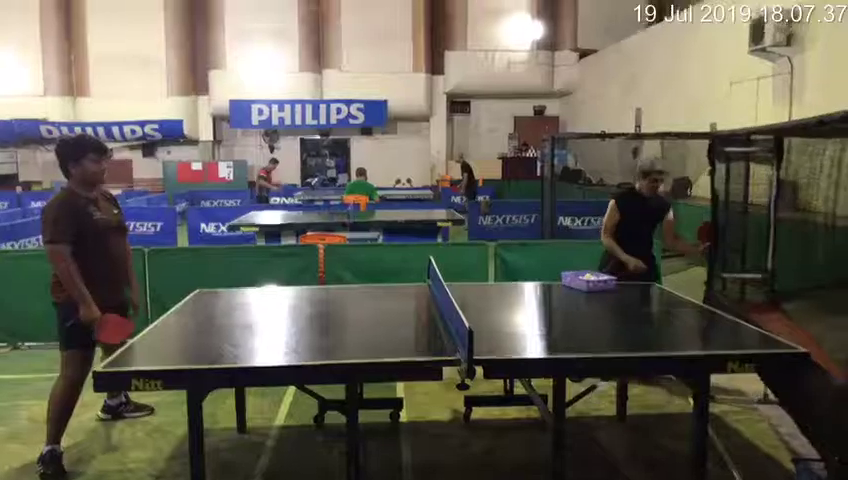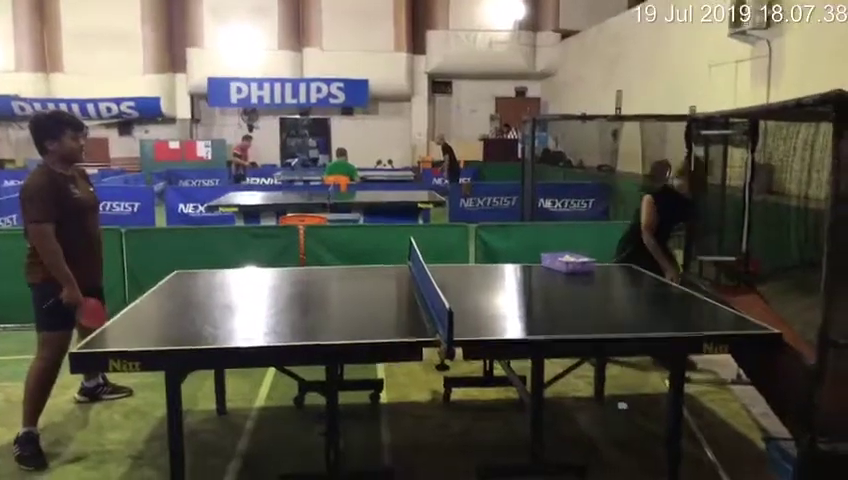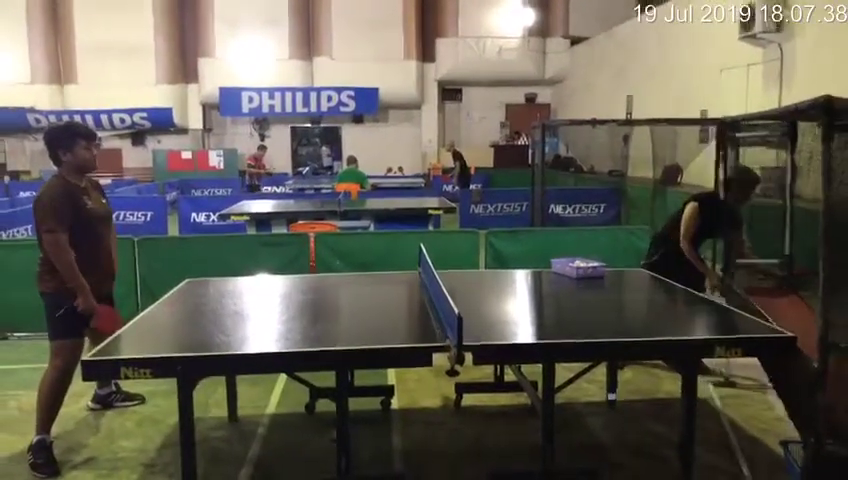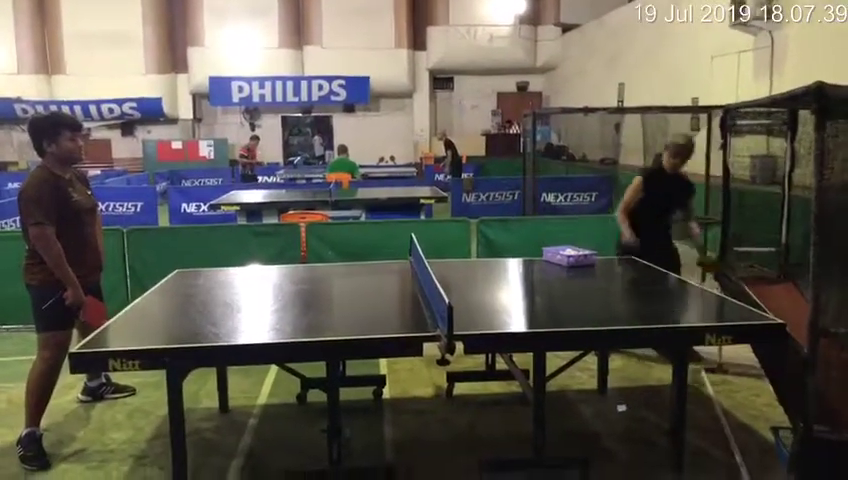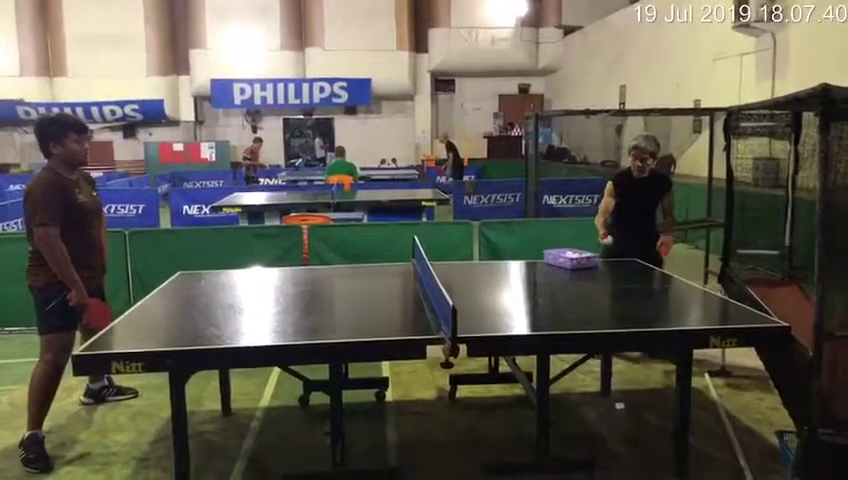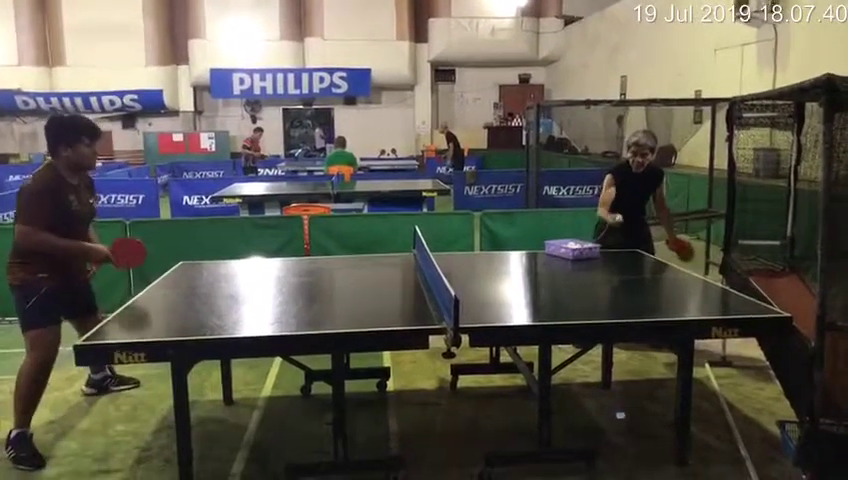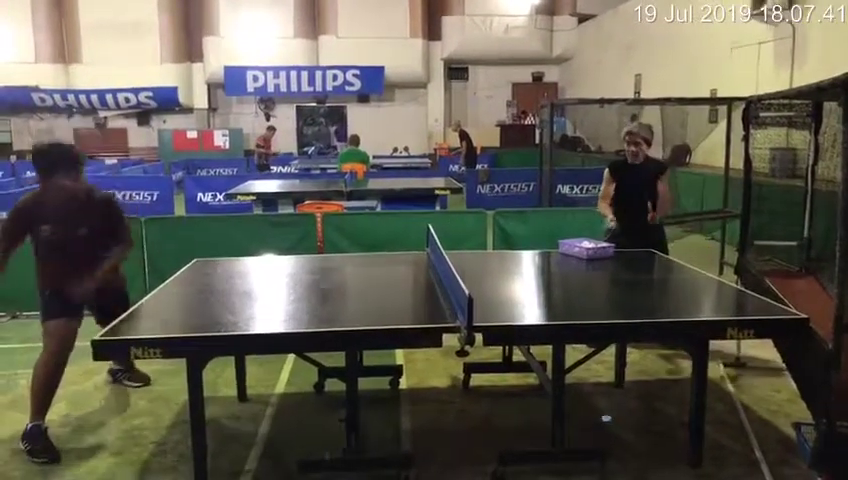
dt=0.7s
person 1, frame 1
left shoulder: (107, 199)
right shoulder: (62, 207)
right elbow: (60, 259)
left wrist: (131, 288)
right wrist: (85, 304)
left hip: (113, 297)
right hip: (80, 304)
left knee: (117, 353)
right knee: (73, 374)
left ankle: (115, 403)
right ankle: (50, 452)
person 1, frame 2
left shoulder: (79, 175)
right shoulder: (41, 184)
right elbow: (43, 239)
right wrist: (68, 285)
left hip: (88, 276)
right hip: (55, 283)
left knee: (94, 331)
right knee: (50, 353)
left ankle: (92, 384)
right ankle: (26, 434)
person 1, frame 3
left shoulder: (93, 187)
right shoulder: (54, 194)
right elbow: (57, 248)
left wrist: (109, 272)
right wrist: (82, 292)
left hip: (98, 285)
right hip: (67, 291)
left knee: (105, 339)
right knee: (63, 361)
left ankle: (105, 392)
right ankle: (40, 442)
person 1, frame 4
left shoulder: (78, 178)
right shoulder: (38, 185)
left elbow: (93, 219)
right elbow: (43, 240)
left wrist: (96, 264)
right wrist: (71, 284)
left hip: (85, 276)
right hip: (53, 283)
left knee: (94, 331)
right knee: (51, 353)
left ankle: (95, 384)
right ankle: (29, 435)
person 1, frame 5
left shoulder: (84, 179)
right shoulder: (45, 186)
right elbow: (47, 240)
left wrist: (100, 267)
right wrist: (74, 286)
left hip: (89, 278)
right hip: (57, 284)
left knee: (98, 334)
right knee: (54, 355)
left ankle: (97, 386)
right ankle: (32, 438)
person 1, frame 6
left shoulder: (84, 181)
right shoulder: (41, 186)
right elbow: (26, 236)
left wrist: (93, 249)
right wrist: (84, 249)
left hip: (70, 273)
right hip: (35, 278)
left knee: (94, 327)
right knee: (42, 353)
left ankle: (99, 376)
right ankle: (18, 436)
person 1, frame 7
left shoulder: (101, 203)
right shoulder: (29, 209)
left elbow: (123, 245)
left wrist: (95, 279)
left hip: (101, 281)
right hip: (58, 285)
right knee: (56, 348)
left ankle: (121, 367)
right ankle: (34, 429)
person 2, frame 1
left shoulder: (663, 206)
right shoulder: (619, 202)
left elbow: (672, 241)
right elbow: (606, 237)
left wrist: (697, 250)
right wrist: (627, 259)
left hip: (645, 265)
right hip: (617, 265)
person 2, frame 2
left shoulder: (688, 205)
right shoulder: (654, 197)
right elbow: (647, 235)
right wrist: (667, 268)
left hip: (657, 251)
right hip: (632, 253)
left ankle: (667, 355)
person 2, frame 3
left shoulder: (733, 215)
right shoulder: (699, 203)
left elbow: (739, 248)
right elbow: (685, 242)
right wrist: (709, 273)
left hip: (689, 256)
right hip: (665, 251)
person 2, frame 4
left shoulder: (685, 187)
right shoulder: (645, 179)
left elbow: (689, 220)
right elbow: (622, 211)
left wrist: (700, 243)
right wrist: (627, 233)
left hip: (662, 242)
right hip: (635, 242)
person 2, frame 5
left shoulder: (663, 182)
right shoulder: (616, 182)
left elbow: (668, 216)
right elbow: (602, 214)
left wrist: (666, 234)
right wrist: (602, 231)
left hip: (649, 242)
right hip: (619, 243)
person 2, frame 6
left shoulder: (656, 175)
right shoulder: (615, 174)
left elbow: (661, 208)
right elbow: (601, 210)
left wrist: (672, 237)
right wrist: (610, 219)
left hip: (639, 232)
right hip: (611, 233)
person 2, frame 7
left shoulder: (659, 169)
right shoulder: (614, 169)
left elbow: (666, 204)
right elbow: (603, 201)
left wrist: (658, 215)
right wrist: (609, 216)
left hip: (651, 231)
right hip: (620, 232)
